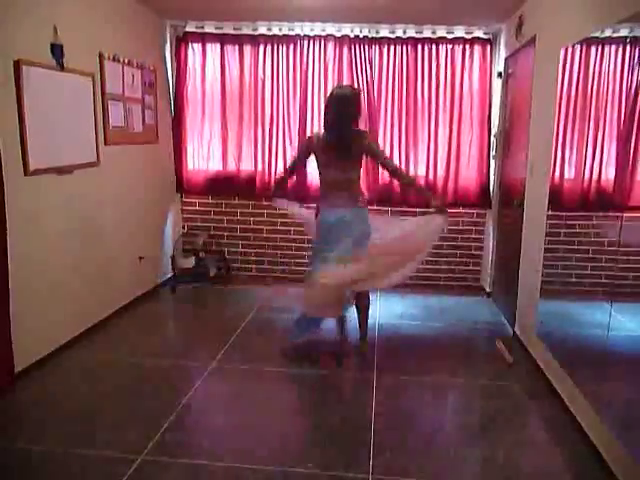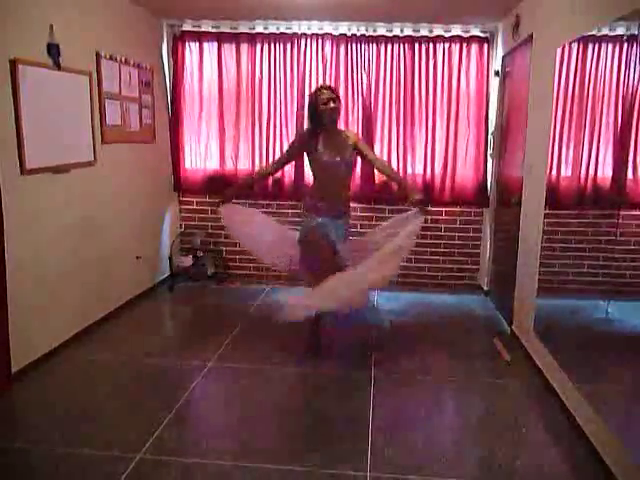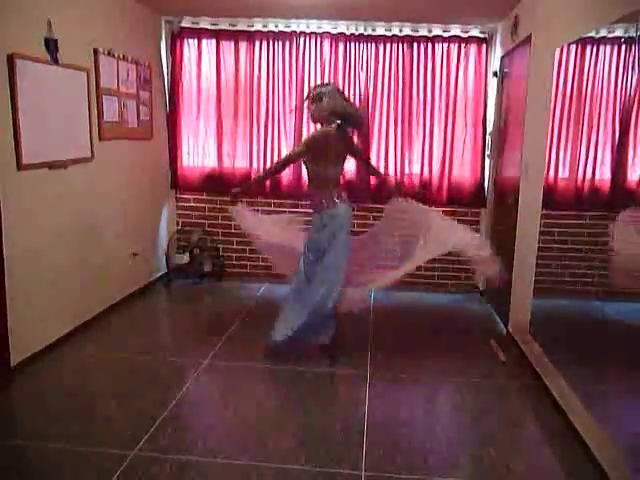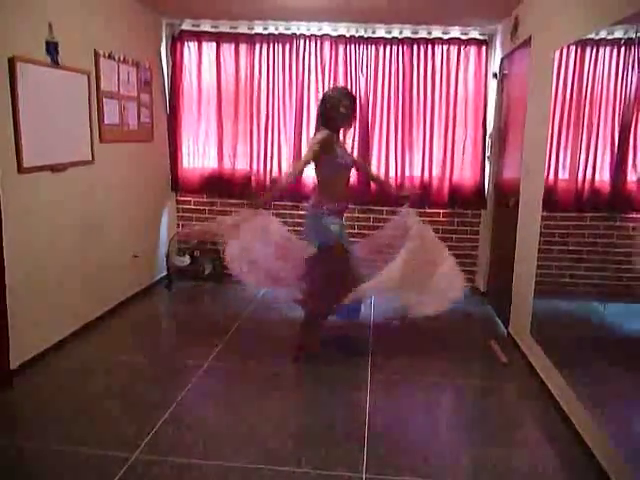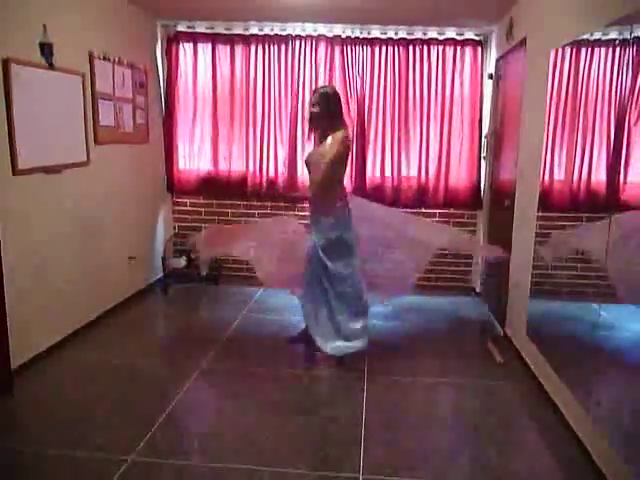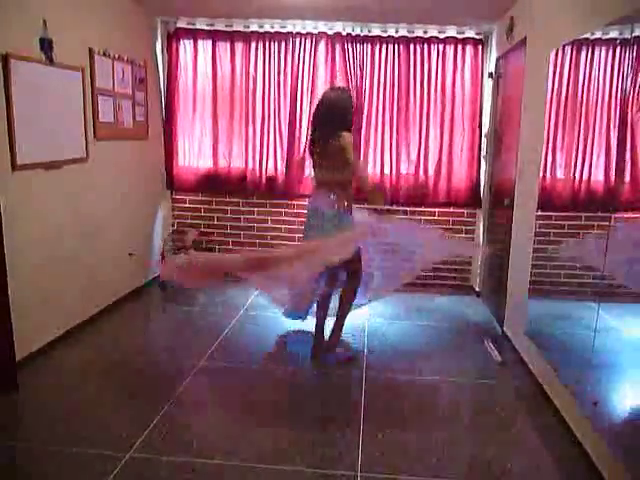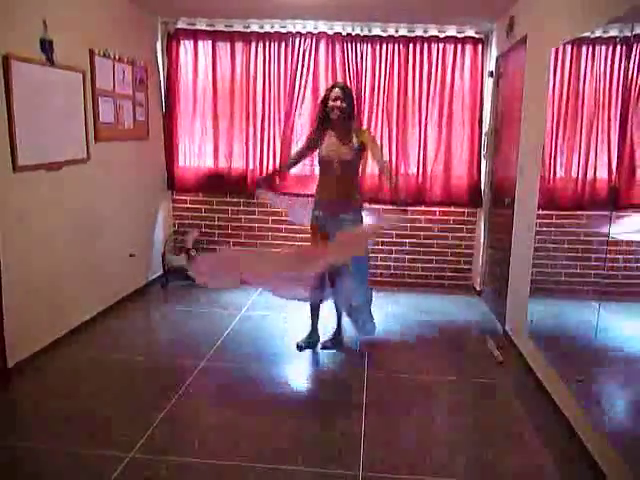
dt=0.7s
person 1, frame 1
left shoulder: (315, 140)
right shoulder: (362, 138)
left elbow: (292, 170)
right elbow: (395, 170)
left wrist: (276, 189)
right wrist: (429, 196)
left hip: (328, 214)
right hip: (356, 210)
left ankle: (341, 337)
right ankle: (363, 339)
person 1, frame 2
left shoulder: (351, 138)
right shoulder: (308, 138)
left elbow: (378, 163)
right elbow: (277, 165)
left wrist: (409, 190)
right wrist: (237, 188)
left hip: (339, 217)
right hip: (316, 214)
left knee: (323, 276)
right knee: (323, 275)
left ankle: (314, 333)
right ankle: (314, 332)
person 1, frame 3
left shoulder: (322, 135)
right shoulder: (342, 133)
left elbow: (284, 163)
right elbow: (366, 162)
left wrist: (247, 186)
right wrist: (386, 183)
left hip: (328, 208)
right hip: (338, 205)
left knee: (318, 276)
right knee: (328, 278)
right ankle: (325, 338)
person 1, frame 4
left shoulder: (335, 140)
right shoulder: (323, 137)
left elbow: (361, 167)
right elbow: (298, 167)
left wrist: (390, 187)
right wrist: (271, 195)
left hip: (333, 217)
right hip: (324, 217)
left knee: (323, 280)
right knee: (343, 279)
left ankle: (308, 338)
right ankle: (307, 341)
person 1, frame 5
left shoulder: (340, 137)
right shoulder: (321, 136)
left elbow: (325, 167)
left wrist: (309, 190)
left hip: (333, 213)
right hip: (319, 212)
left knee: (330, 276)
right knee: (313, 275)
left ankle: (319, 335)
right ankle: (313, 331)
person 1, frame 6
left shoulder: (318, 138)
right shoulder: (344, 138)
right elbow: (357, 172)
right wrist: (376, 198)
left hip: (317, 206)
right hip: (336, 210)
left knee: (329, 276)
right knee: (353, 275)
left ankle: (319, 340)
right ankle: (333, 341)
person 1, frame 7
left shoulder: (360, 135)
right shoulder: (318, 134)
left elbow: (380, 162)
right elbow: (295, 158)
left wrist: (394, 185)
right wrist: (270, 176)
left hip: (348, 211)
right hip: (321, 209)
left knee: (339, 272)
right knee: (316, 271)
left ankle: (338, 331)
right ankle: (314, 329)
